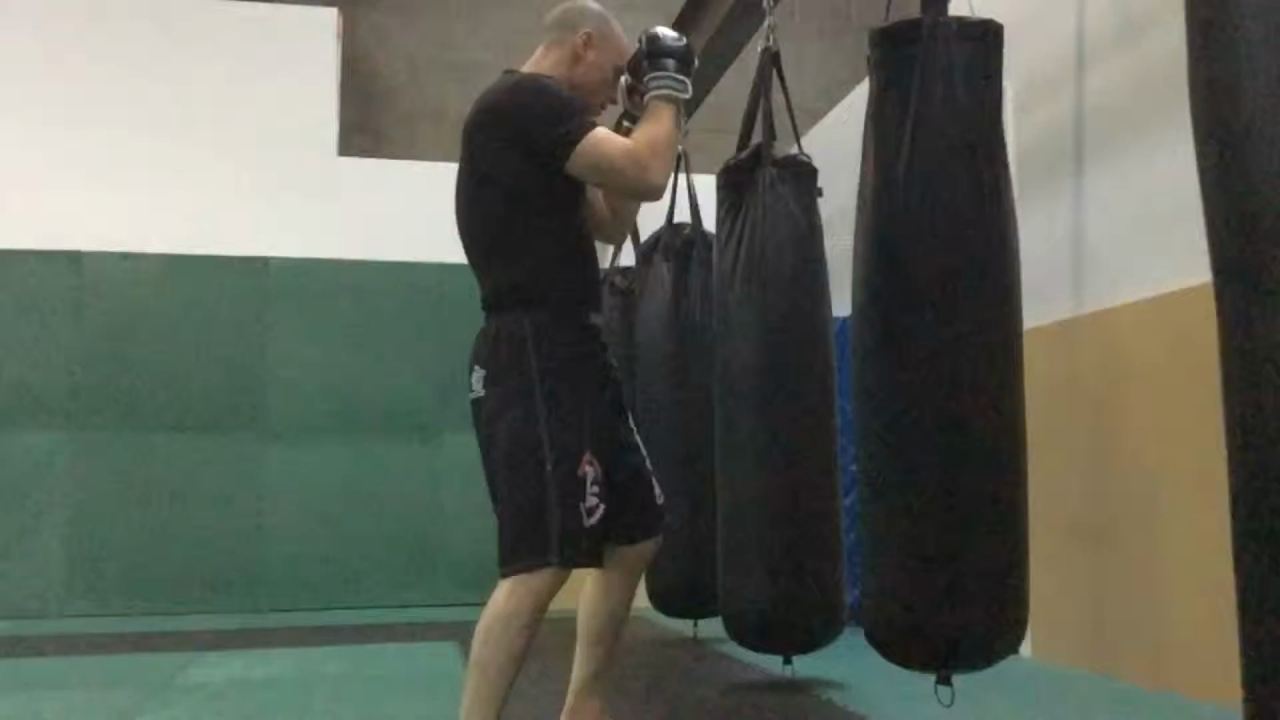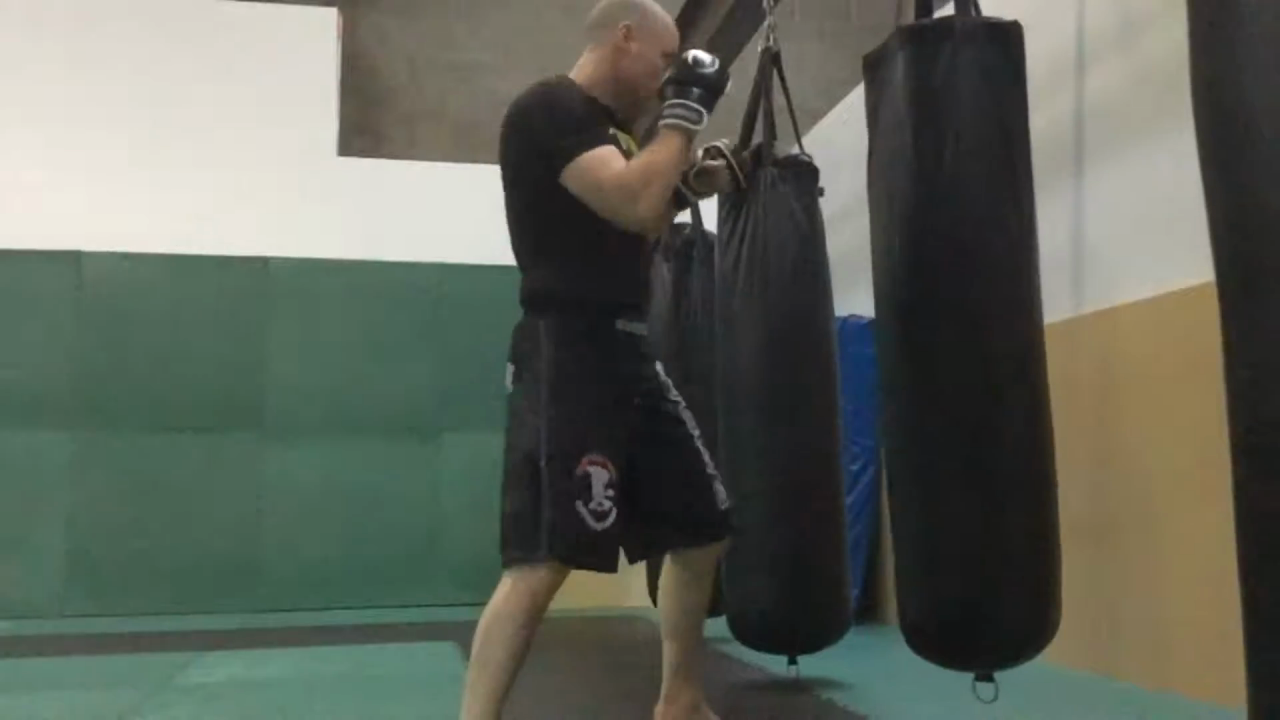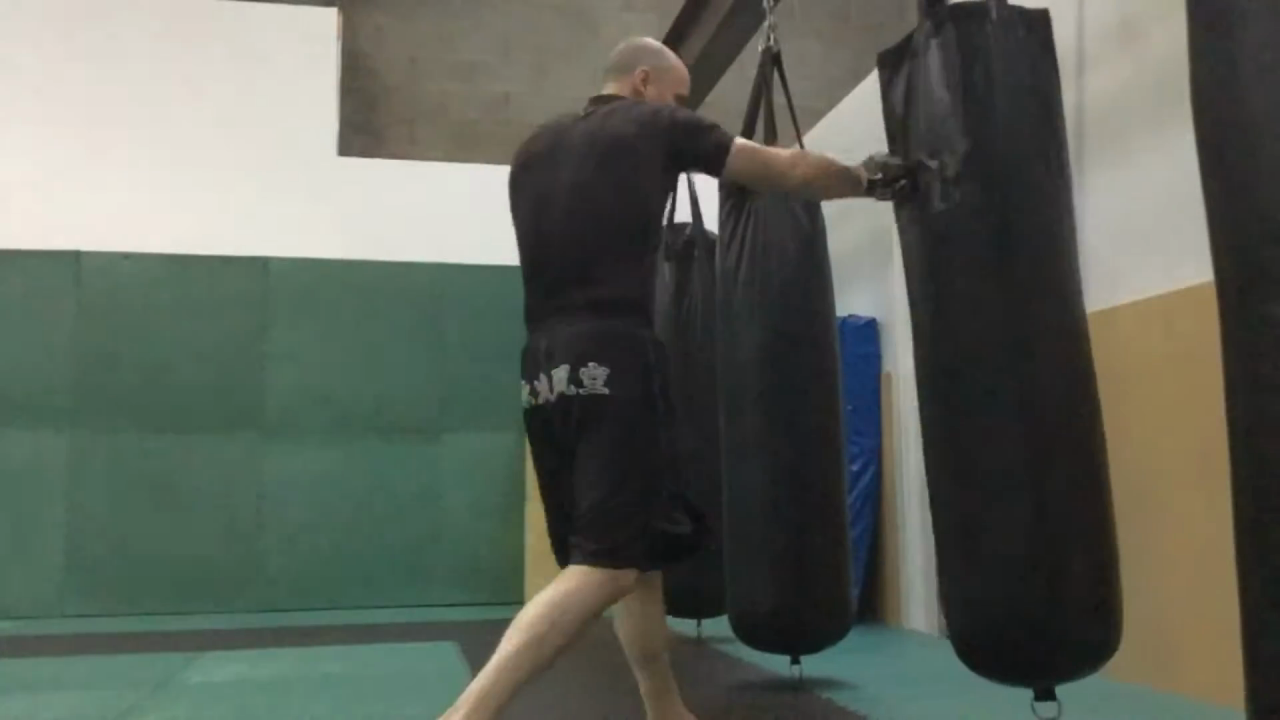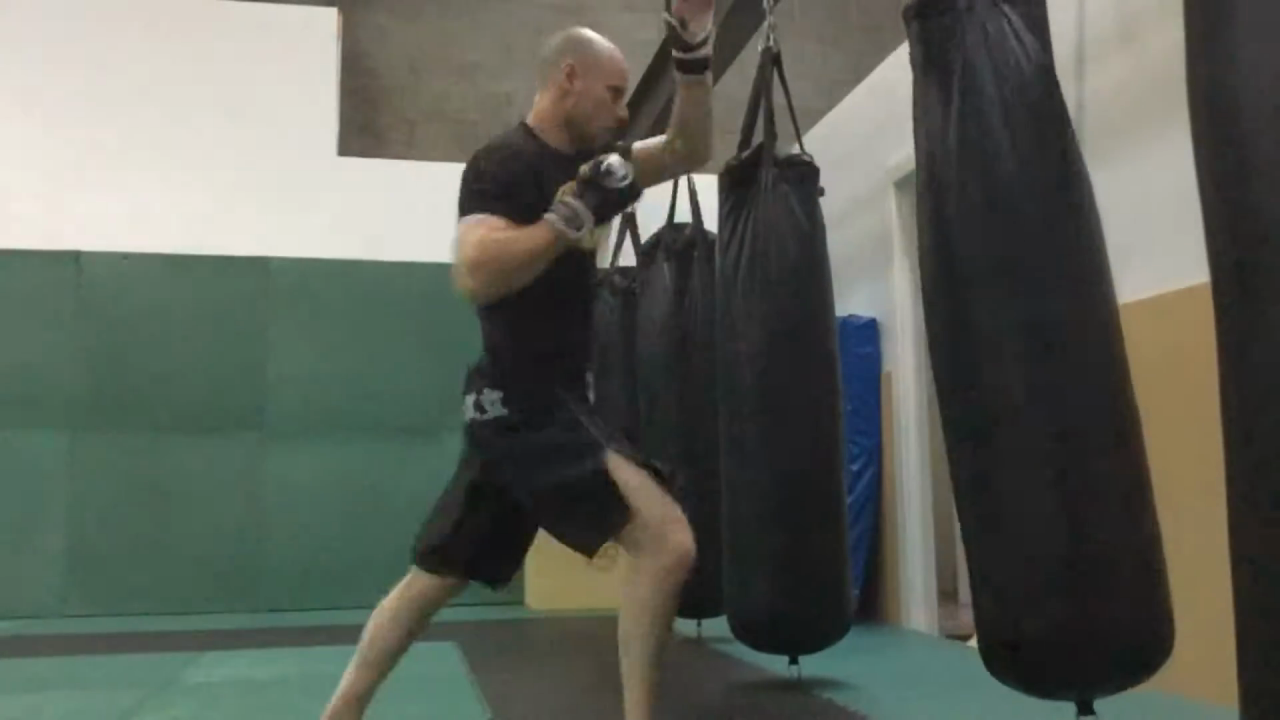
dt=0.4s
person 1, frame 1
left shoulder: (538, 121)
right shoulder: (523, 99)
left elbow: (612, 223)
right elbow: (642, 176)
left wrist: (649, 108)
right wrist: (670, 88)
left hip: (572, 352)
right hip: (534, 354)
left knee: (631, 540)
right knee: (543, 561)
person 1, frame 2
left shoulder: (602, 123)
right shoulder: (547, 110)
left elbow: (649, 208)
right elbow: (637, 208)
right wrist: (686, 110)
left hip: (623, 355)
right hip: (560, 353)
left knee: (703, 534)
right knee: (546, 562)
person 1, frame 3
left shoulder: (534, 151)
right shoulder: (658, 127)
right elbow: (783, 170)
right wrist: (877, 172)
left hip: (549, 367)
right hip: (615, 358)
left knee: (632, 553)
right knee: (601, 568)
person 1, frame 4
left shoulder: (574, 158)
right shoulder: (507, 162)
left elbow: (687, 151)
right elbow: (477, 277)
right wrist: (579, 212)
left hip: (528, 404)
right hip: (526, 401)
left knee: (439, 574)
right knee: (669, 542)
